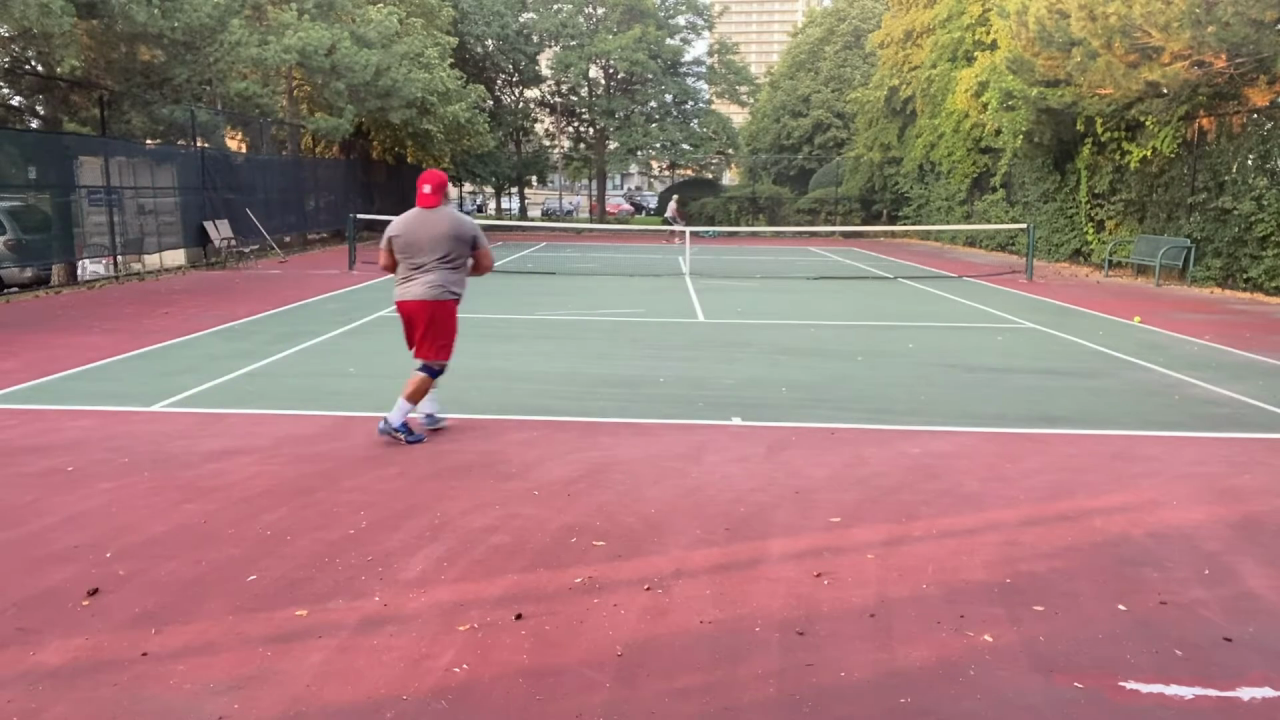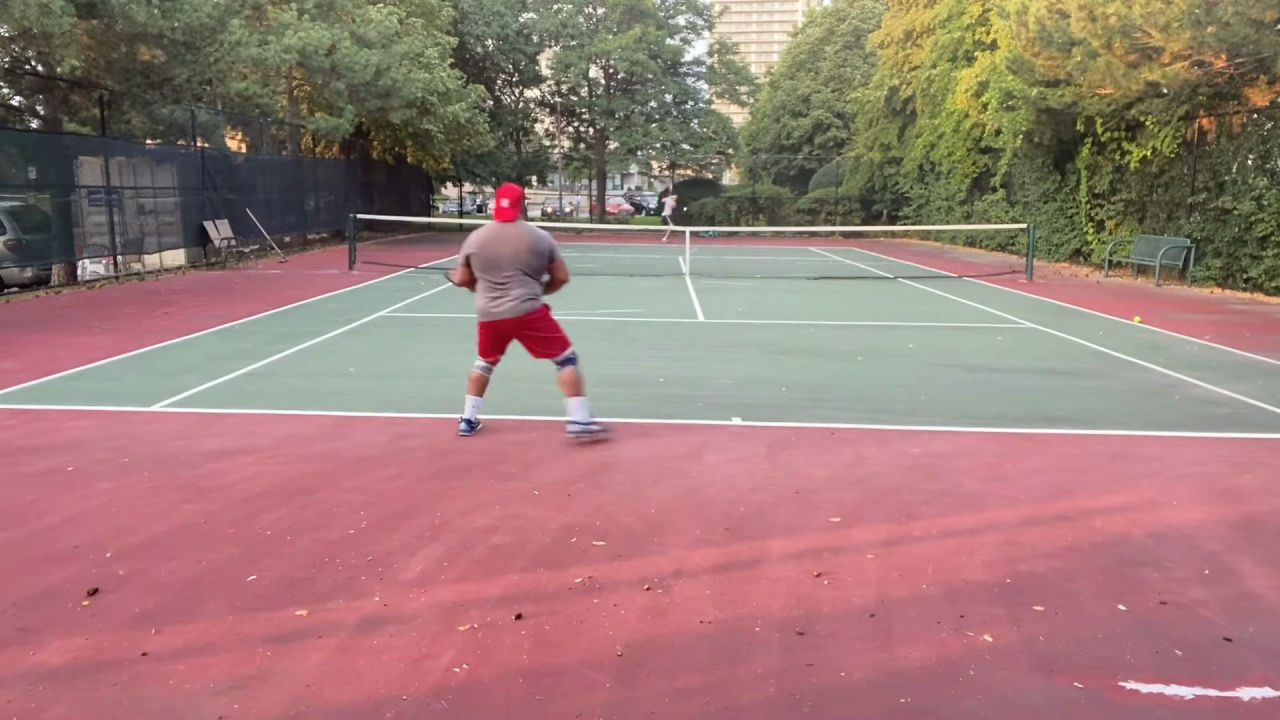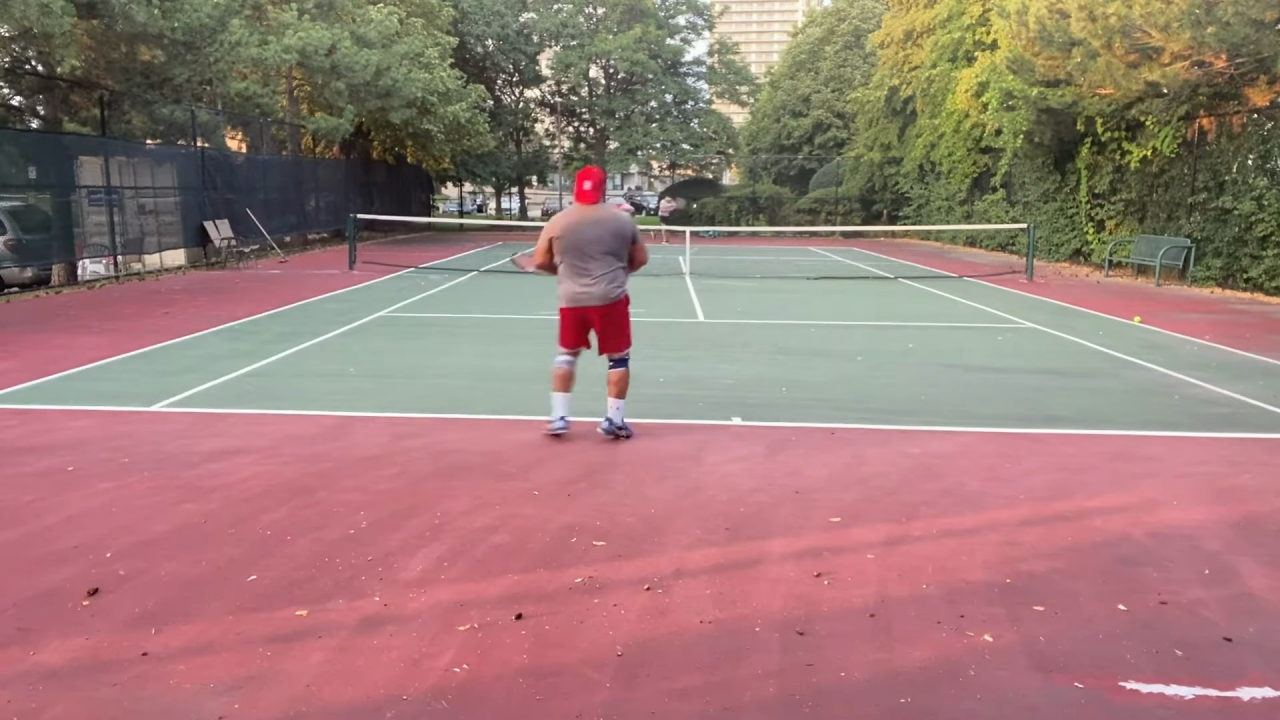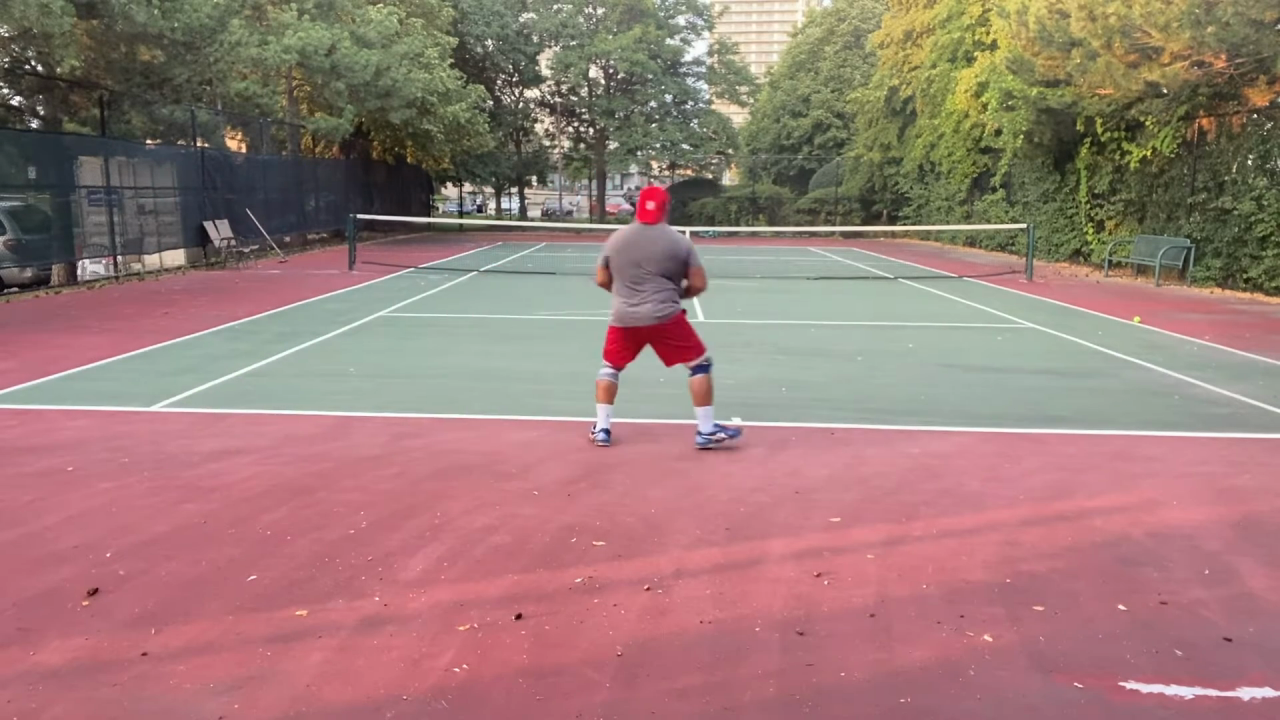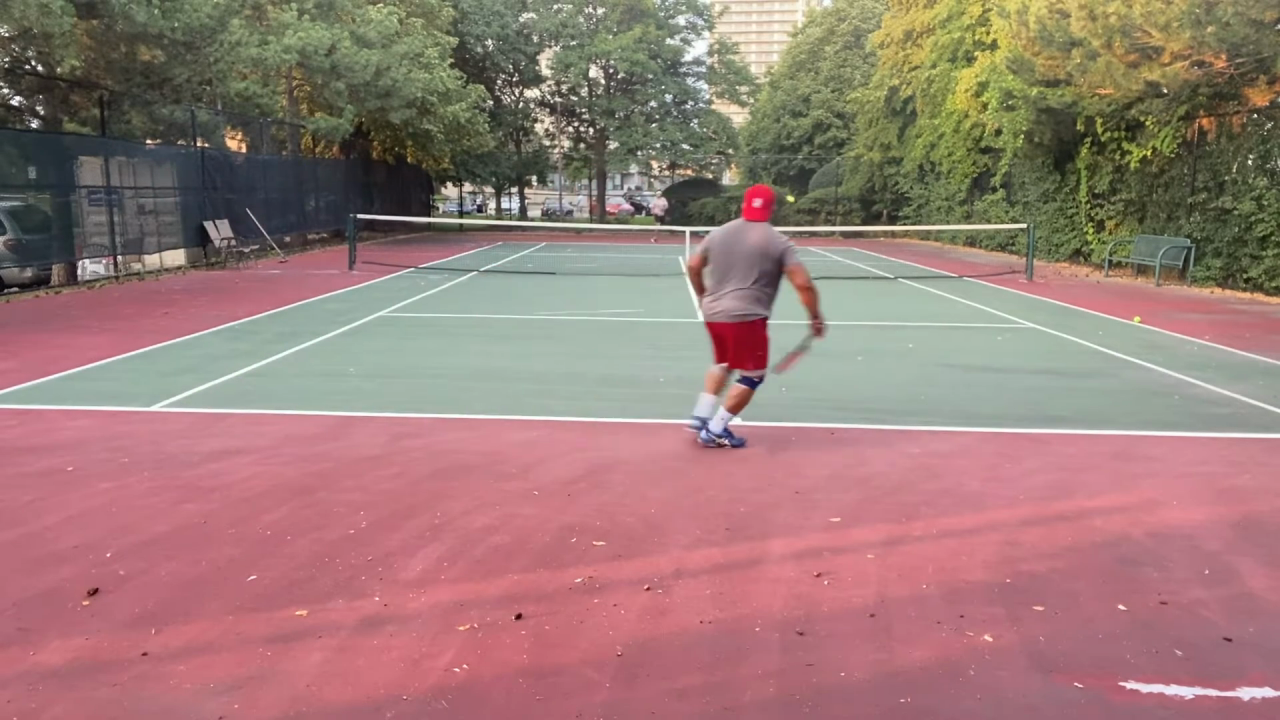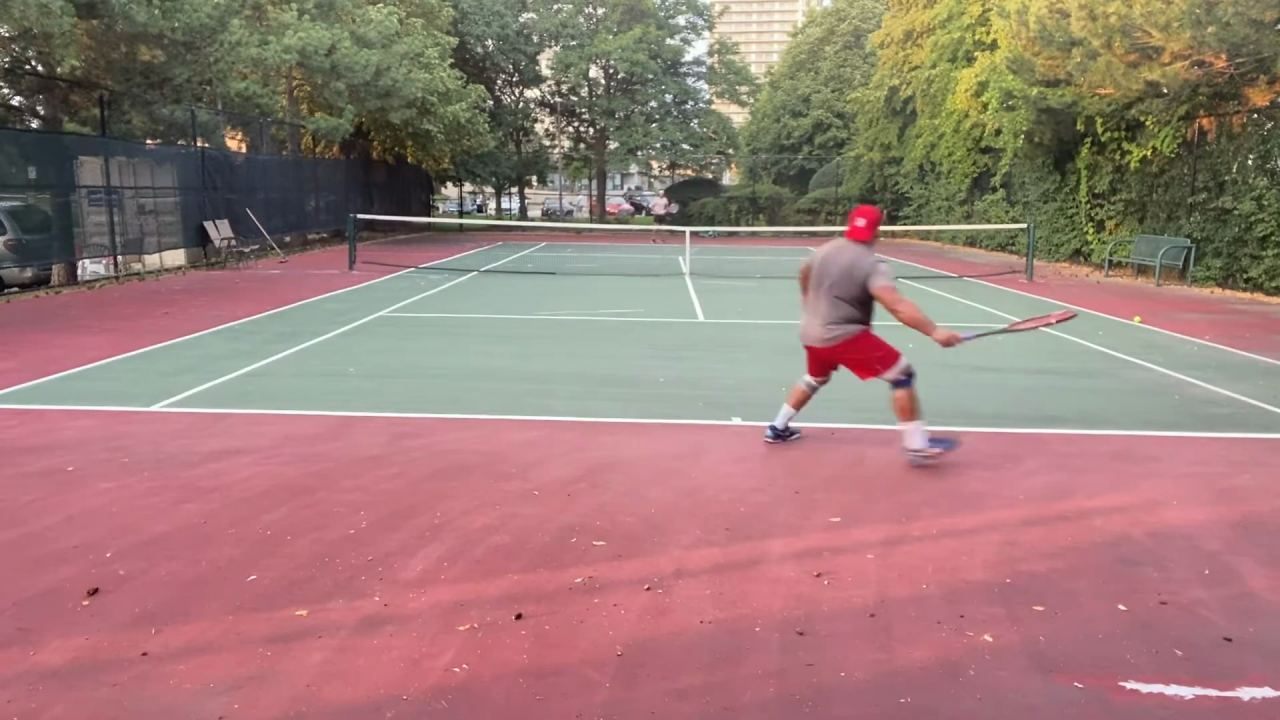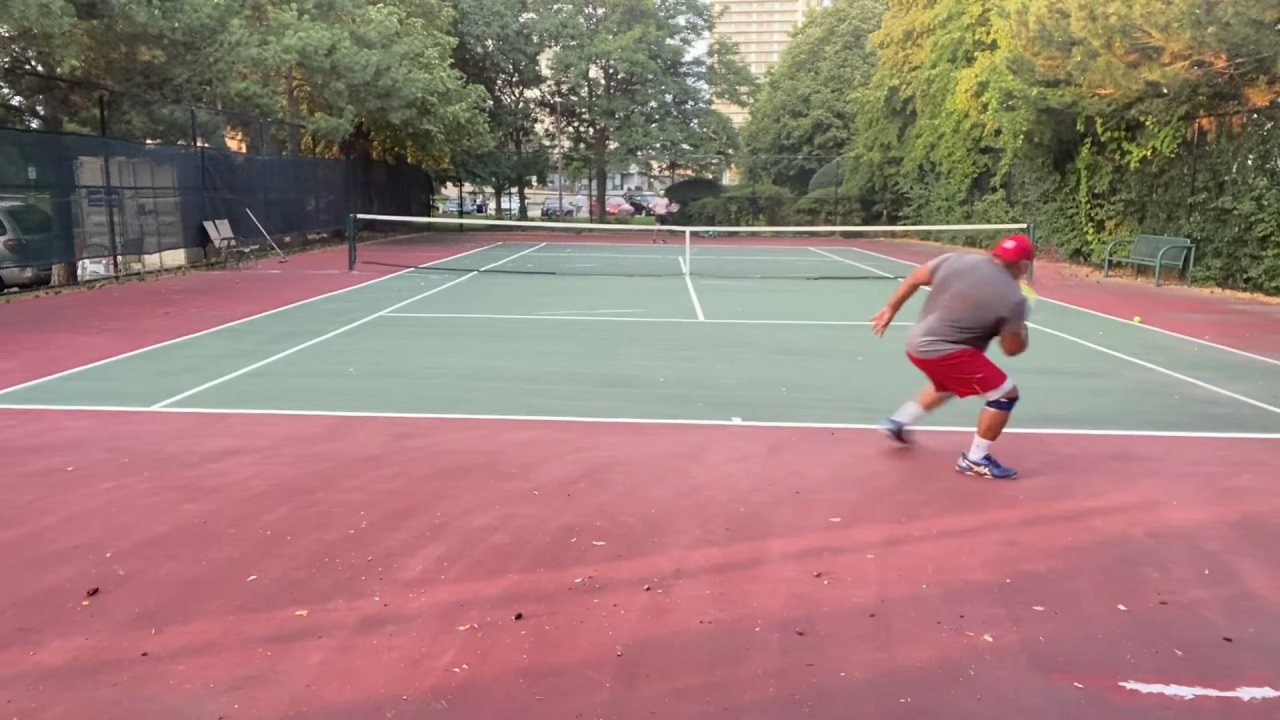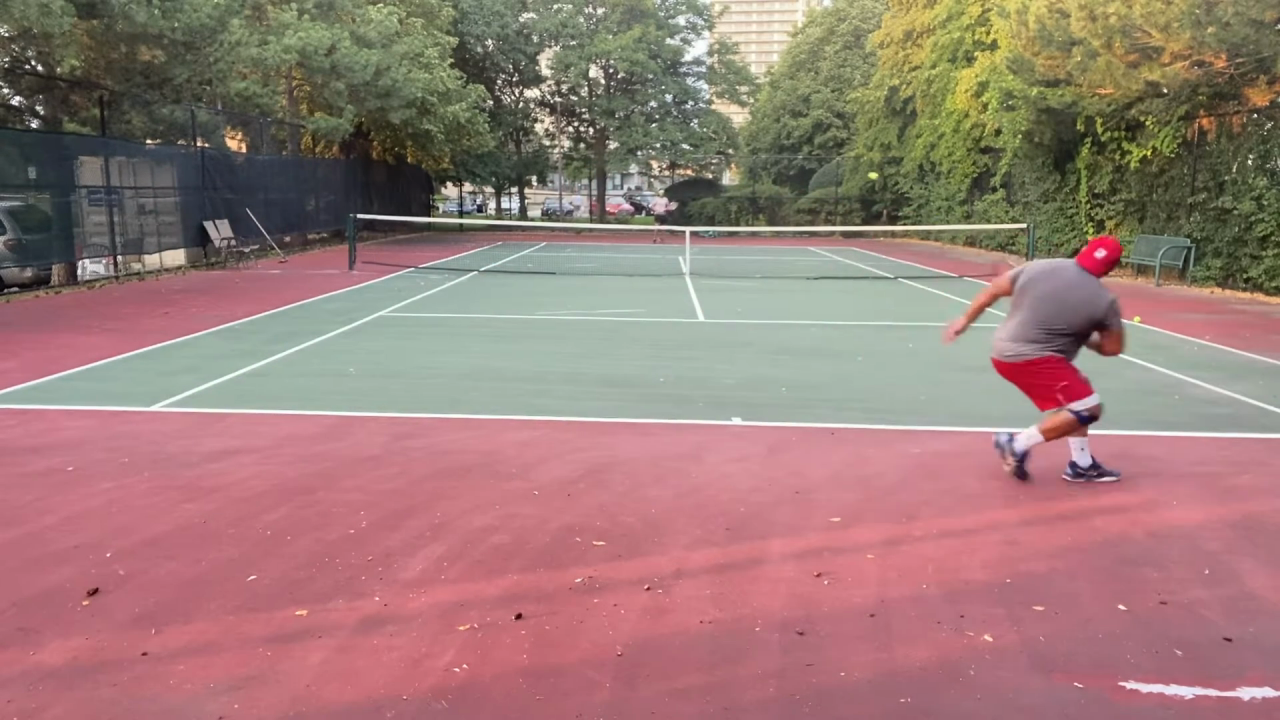
dt=0.3s
person 1, frame 1
left shoulder: (398, 223)
right shoulder: (464, 223)
left elbow: (385, 264)
right elbow: (486, 264)
right wrist: (460, 271)
left hip: (406, 299)
right hip: (438, 299)
left knee: (426, 356)
right knee: (433, 364)
left ankle: (428, 412)
right ankle: (394, 420)
person 1, frame 2
left shoulder: (475, 238)
right shoulder: (540, 238)
left elbow: (462, 279)
right elbow: (561, 277)
left hip: (490, 315)
right hip: (528, 311)
left knee: (485, 361)
right knee: (566, 359)
left ankle: (468, 419)
right ankle: (579, 421)
person 1, frame 3
left shoulder: (558, 222)
right shoulder: (623, 220)
left elbow: (540, 262)
right elbow: (641, 259)
left hip: (572, 301)
right hip: (610, 299)
left knee: (566, 355)
right knee: (619, 358)
left ankle: (558, 418)
right ankle: (614, 419)
person 1, frame 4
left shoulder: (616, 239)
right shoulder: (680, 242)
left elbow: (602, 281)
right elbow: (698, 285)
left hip: (624, 319)
right hip: (665, 317)
left knee: (610, 367)
right knee: (700, 365)
left ankle: (602, 429)
right ankle: (707, 431)
person 1, frame 5
left shoulder: (719, 233)
right shoulder: (779, 242)
left elbow: (694, 267)
right elbow: (803, 283)
left wrist: (702, 296)
right wrist: (816, 318)
left hip: (714, 314)
right hip: (745, 318)
left knee: (723, 364)
right knee: (751, 376)
left ankle: (702, 417)
right ankle: (715, 430)
person 1, frame 6
left shoulder: (826, 250)
right shoulder: (871, 265)
left elbow: (804, 273)
right elbow: (897, 305)
left wrist: (808, 299)
right wrist: (935, 331)
left hip: (814, 335)
right hip: (845, 336)
left knee: (815, 379)
right knee: (903, 375)
left ankle: (777, 428)
right ankle: (918, 444)
person 1, frame 7
left shoulder: (956, 261)
right shoulder: (1013, 298)
left elbow: (913, 279)
right elbow: (1012, 347)
left wrist: (889, 311)
right wrist: (1006, 329)
left hip: (920, 344)
right hip: (944, 352)
left knee: (948, 384)
right knee: (1005, 394)
left ankle: (899, 421)
right ankle: (976, 459)
person 1, frame 8
left shoulder: (1037, 267)
right shoulder: (1104, 299)
left elbow: (994, 290)
right elbow: (1113, 347)
left wrist: (966, 320)
right wrist: (1086, 337)
left hip: (1007, 351)
right hip: (1032, 359)
left knee: (1077, 391)
right knee: (1088, 409)
left ankle: (1083, 465)
right ankle: (1016, 444)
